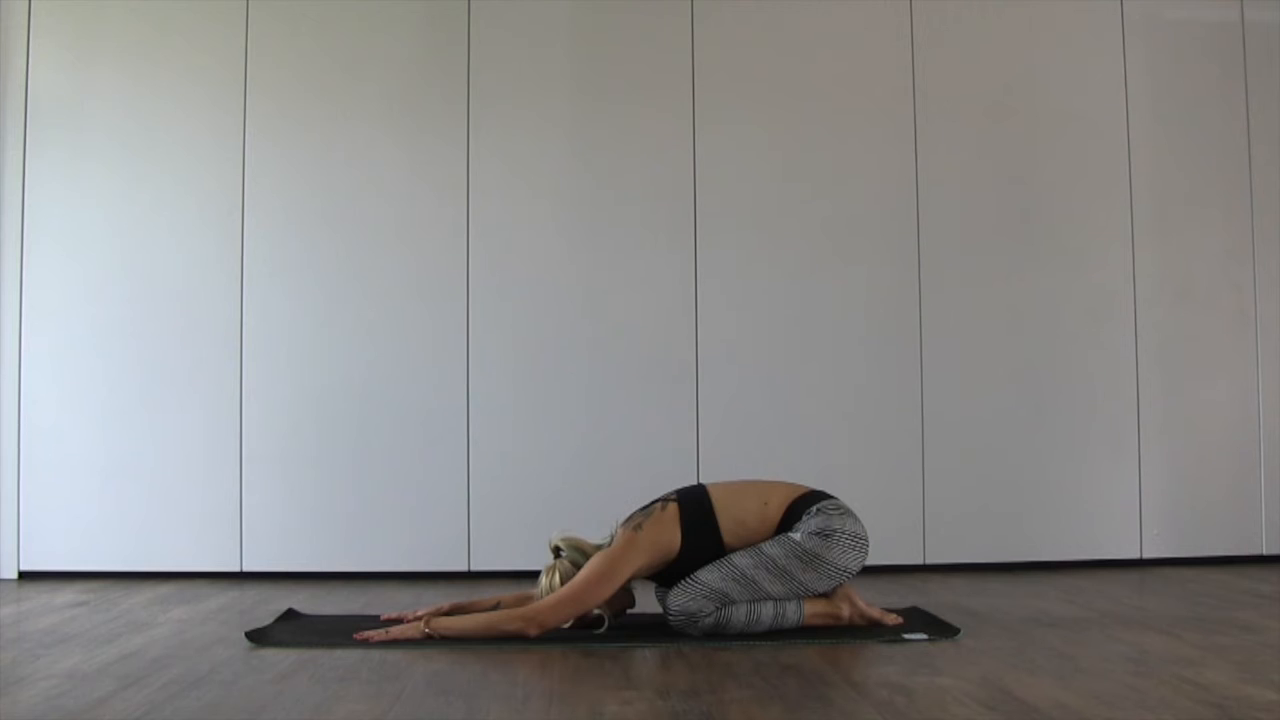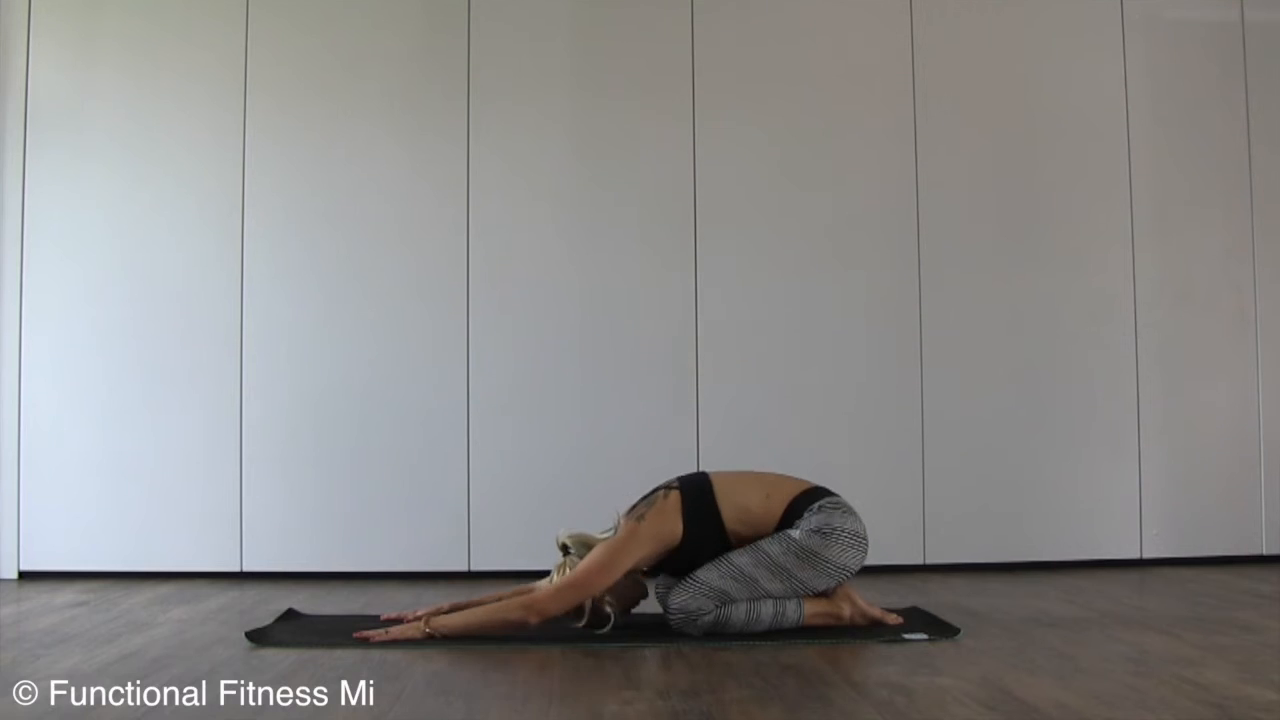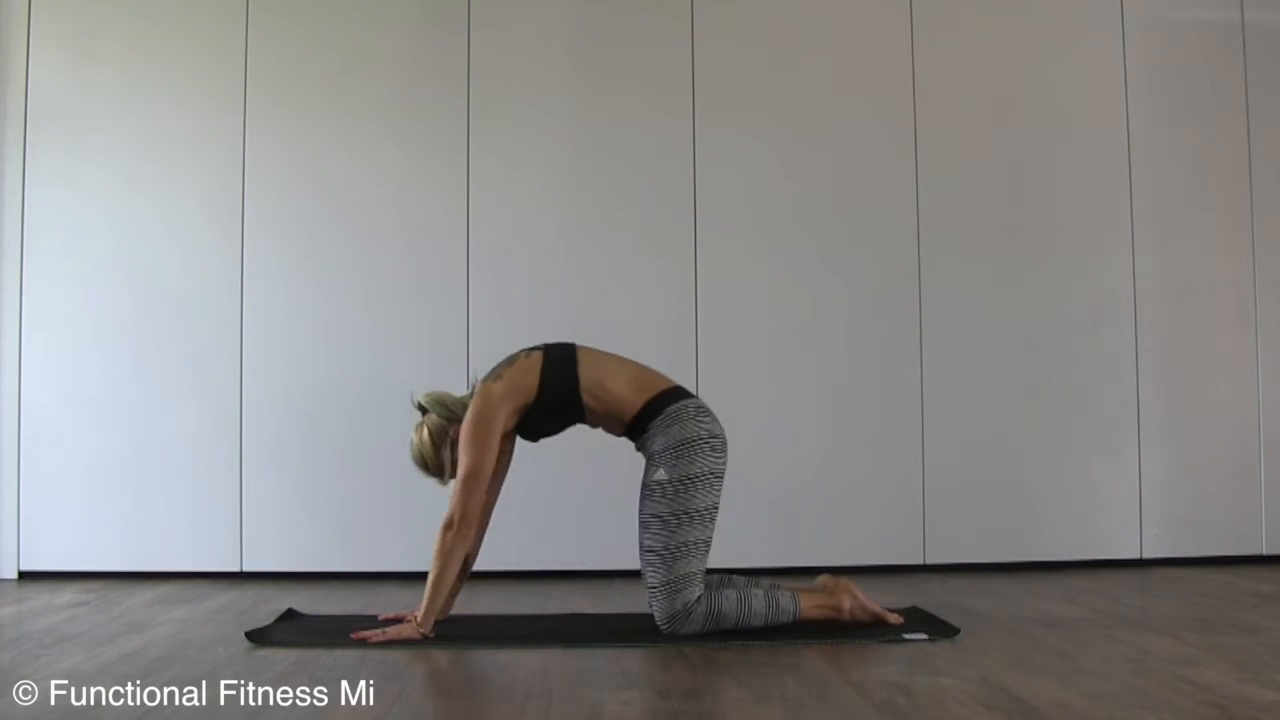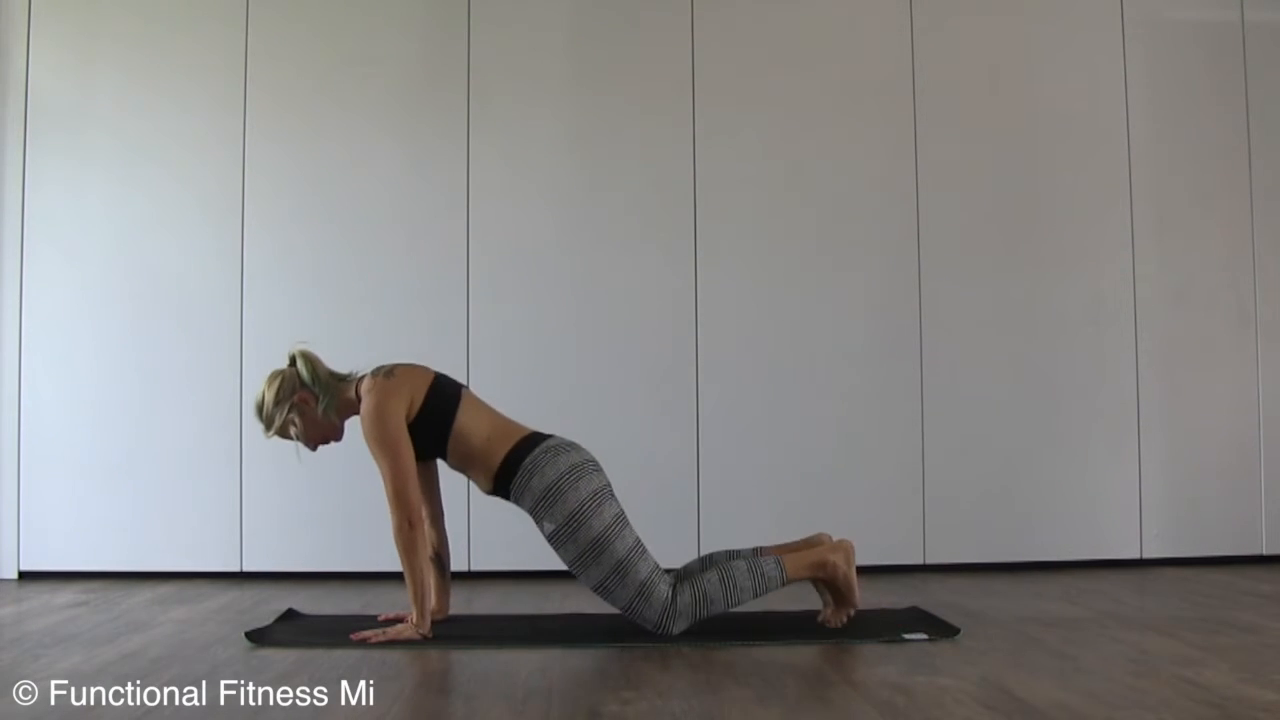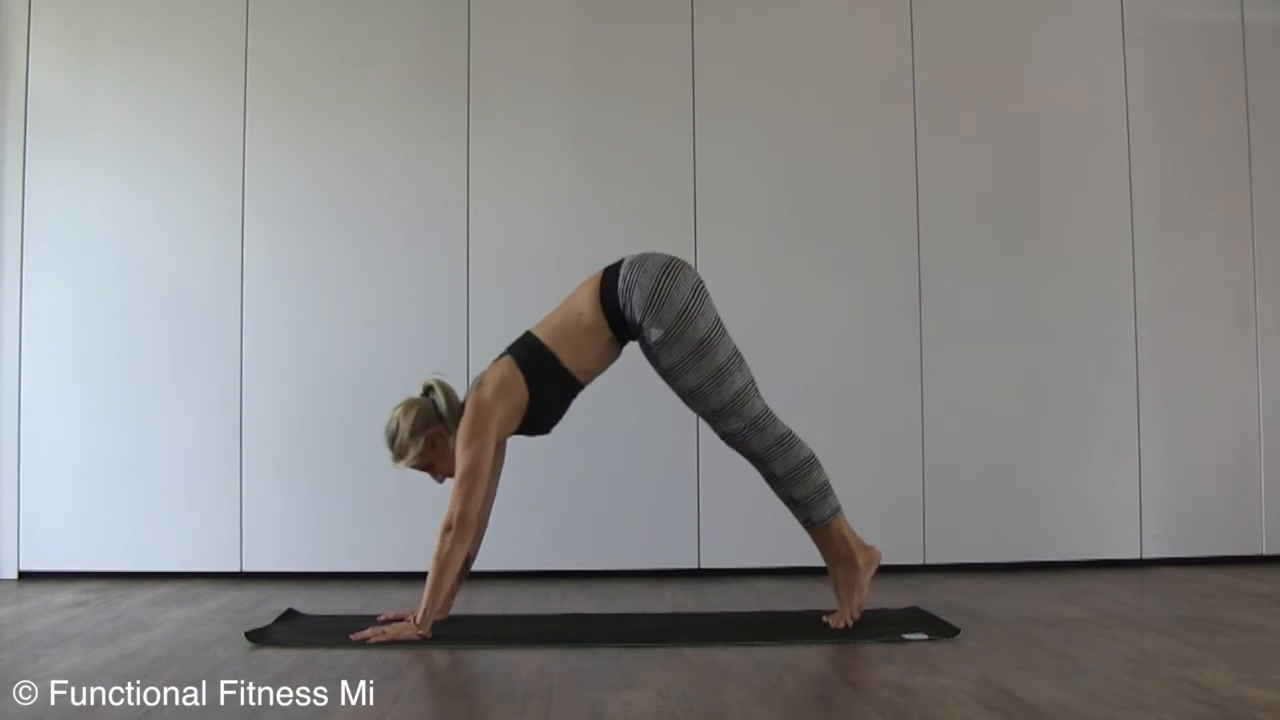
dt=1s
person 1, frame 1
left shoulder: (626, 552)
right shoulder: (630, 544)
left elbow: (531, 621)
right elbow: (538, 595)
left wrist: (428, 628)
right wrist: (447, 607)
left hip: (828, 531)
right hip: (811, 527)
left knee: (688, 608)
right knee: (675, 592)
left ankle: (830, 609)
right ankle: (823, 596)
person 1, frame 2
left shoulder: (631, 542)
right shoulder: (634, 537)
left elbow: (533, 610)
right elbow: (541, 590)
left wrist: (429, 628)
right wrist: (445, 607)
left hip: (828, 529)
right hip: (809, 527)
left knee: (687, 608)
right knee: (673, 591)
left ankle: (831, 609)
right ankle: (821, 595)
person 1, frame 3
left shoulder: (488, 407)
right shoulder: (498, 411)
left elbow: (459, 522)
right elbow: (475, 521)
left wrist: (422, 621)
right wrist: (436, 607)
left hip: (681, 436)
right hip: (677, 433)
left knee: (679, 612)
right knee: (677, 589)
left ankle: (830, 603)
right ankle: (817, 593)
person 1, frame 4
left shoulder: (375, 401)
right shoulder: (394, 399)
left elbow: (410, 519)
right elbow: (430, 514)
left wrist: (419, 617)
right wrist: (437, 603)
left hip: (553, 482)
right hip: (558, 472)
left knee: (666, 611)
right knee: (661, 593)
left ankle: (822, 560)
right ankle: (807, 552)
person 1, frame 5
left shoulder: (485, 415)
right shoulder: (486, 414)
left elbow: (458, 525)
right elbow: (469, 523)
left wrist: (421, 622)
right wrist: (435, 606)
left hip: (653, 292)
right hip: (647, 298)
left knee: (752, 426)
right knee: (745, 433)
left ankle: (850, 552)
right ankle: (841, 557)
